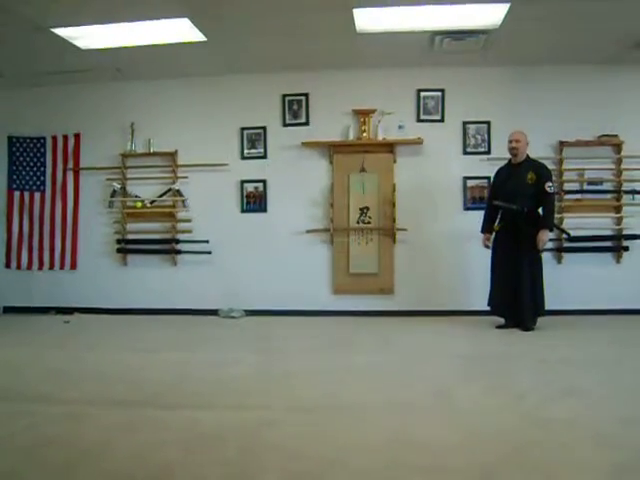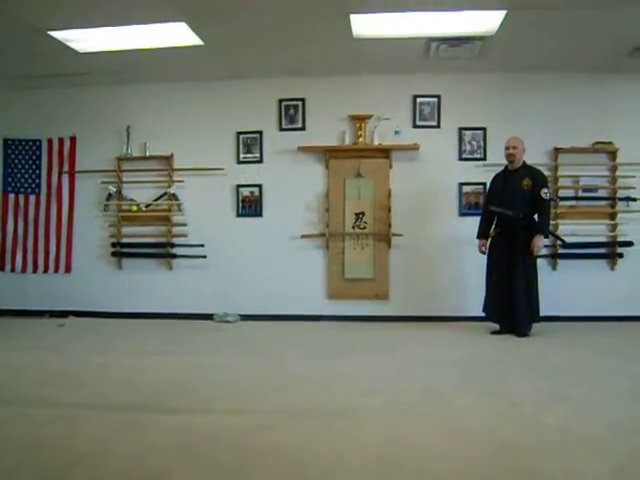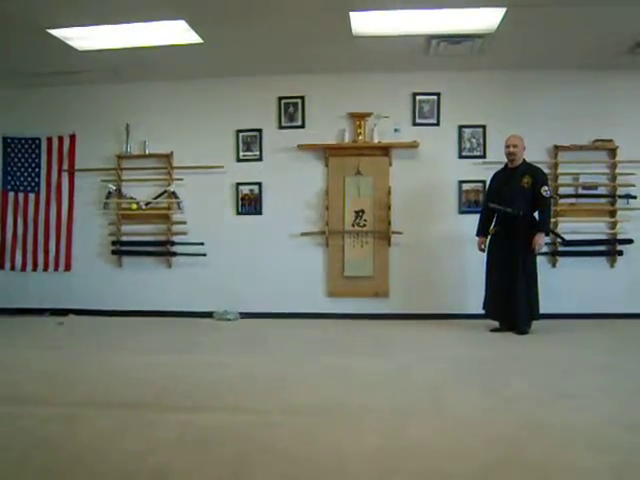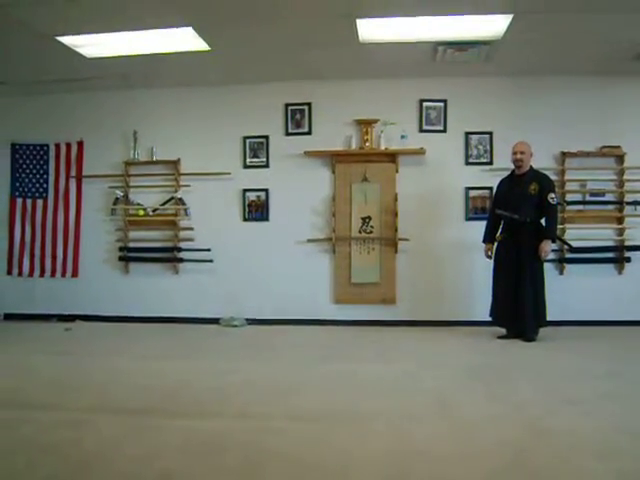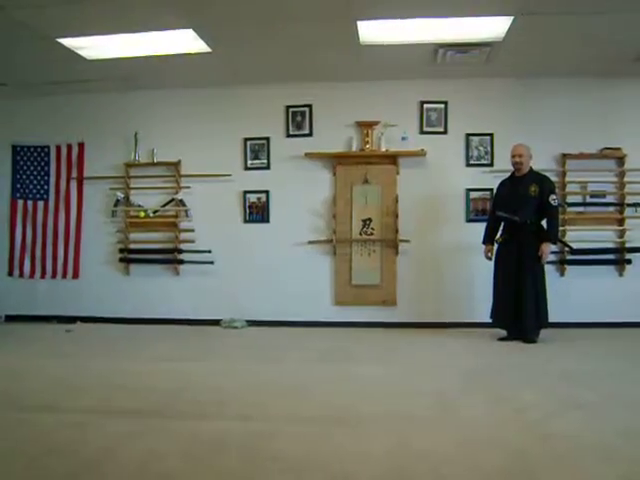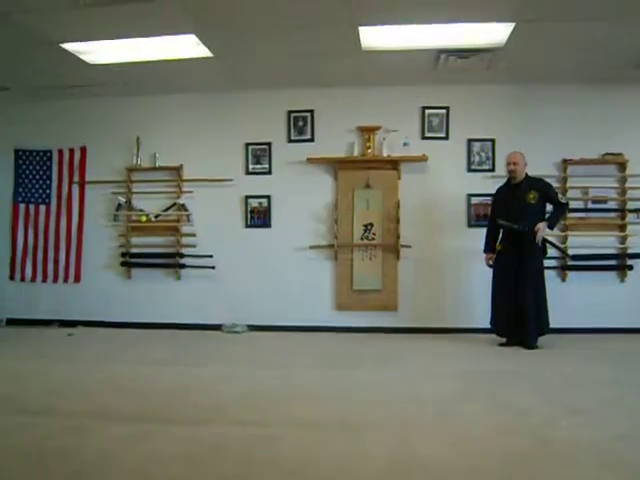
dt=0.5s
person 1, frame 1
left shoulder: (539, 170)
right shoulder: (501, 172)
left elbow: (548, 201)
right elbow: (492, 203)
left wrist: (545, 229)
right wrist: (487, 230)
left hip: (528, 229)
right hip: (505, 229)
left knee: (528, 273)
right knee: (504, 273)
left ankle: (529, 318)
right ankle: (510, 316)
person 1, frame 2
left shoulder: (535, 176)
right shoulder: (498, 179)
left elbow: (544, 207)
right elbow: (488, 209)
left wrist: (540, 234)
right wrist: (483, 236)
left hip: (524, 235)
right hip: (501, 235)
left knee: (523, 279)
right knee: (499, 279)
left ankle: (523, 324)
right ankle: (505, 323)
person 1, frame 3
left shoulder: (535, 174)
right shoulder: (498, 176)
left elbow: (544, 205)
right elbow: (488, 207)
left wrist: (541, 232)
right wrist: (482, 233)
left hip: (524, 232)
right hip: (500, 232)
left knee: (523, 277)
right knee: (499, 277)
left ankle: (523, 322)
right ankle: (505, 320)
person 1, frame 4
left shoulder: (542, 181)
right shoulder: (504, 183)
left elbow: (551, 212)
right elbow: (494, 213)
left wrist: (548, 239)
right wrist: (489, 240)
left hip: (531, 238)
right hip: (507, 238)
left knee: (530, 284)
right knee: (505, 284)
left ankle: (530, 329)
right ankle: (512, 328)
person 1, frame 5
left shoulder: (542, 182)
right shoulder: (504, 185)
left elbow: (552, 213)
right elbow: (494, 214)
left wrist: (549, 241)
right wrist: (489, 241)
left hip: (531, 239)
right hip: (508, 239)
left knee: (531, 285)
right knee: (506, 285)
left ankle: (531, 331)
right ankle: (513, 329)
person 1, frame 6
left shoulder: (539, 186)
right shoulder: (501, 192)
left elbow: (562, 205)
right elbow: (493, 223)
left wrist: (547, 223)
right wrist: (489, 249)
left hip: (531, 246)
right hip: (507, 246)
left knee: (531, 291)
right knee: (505, 291)
left ankle: (531, 336)
right ankle: (512, 335)
